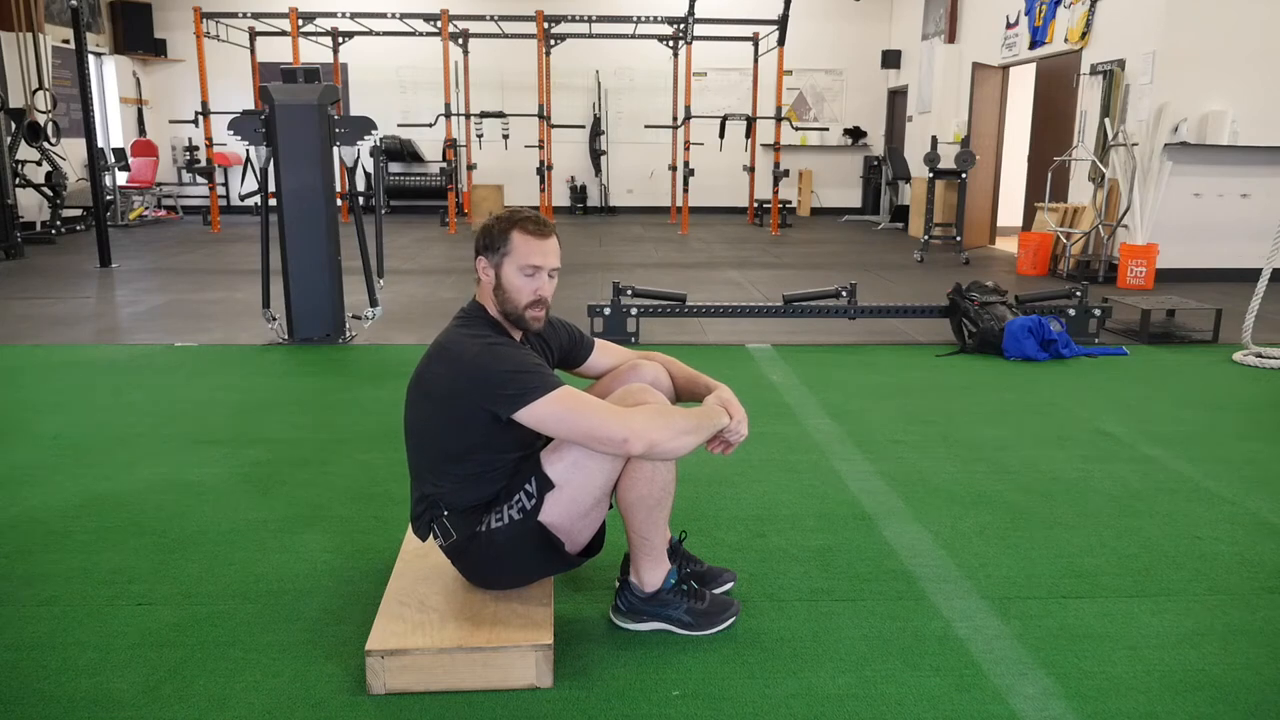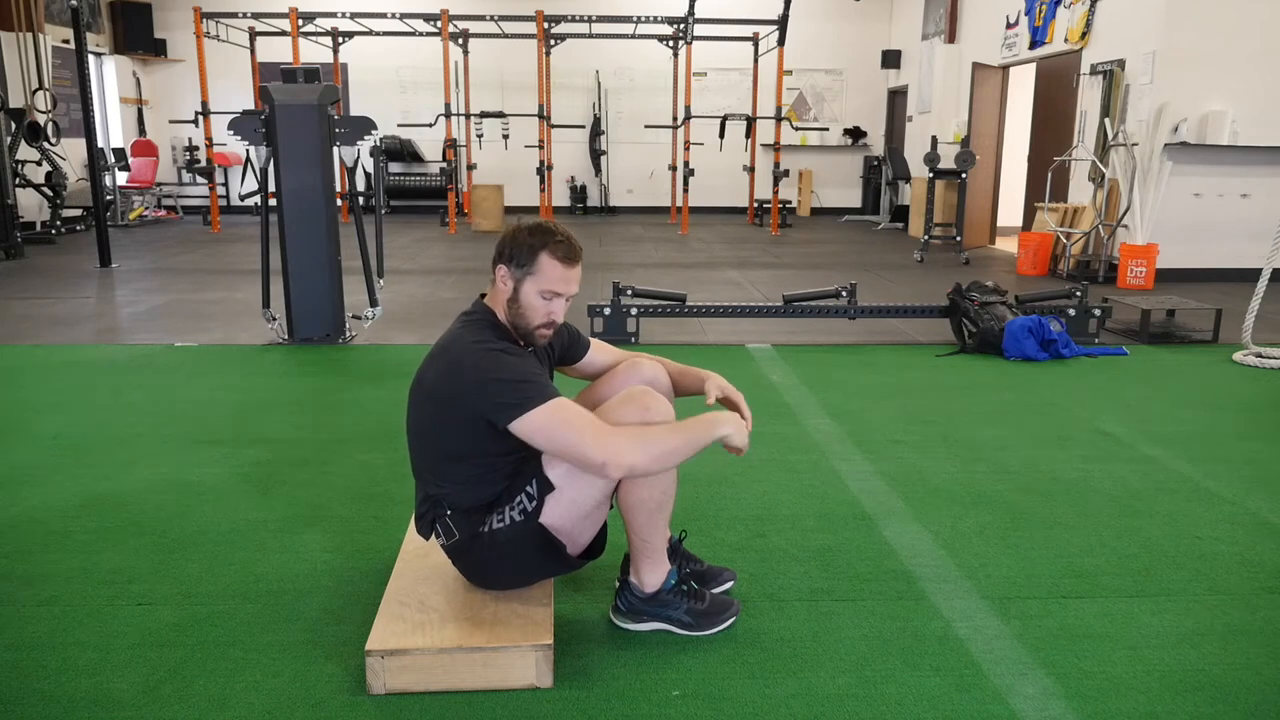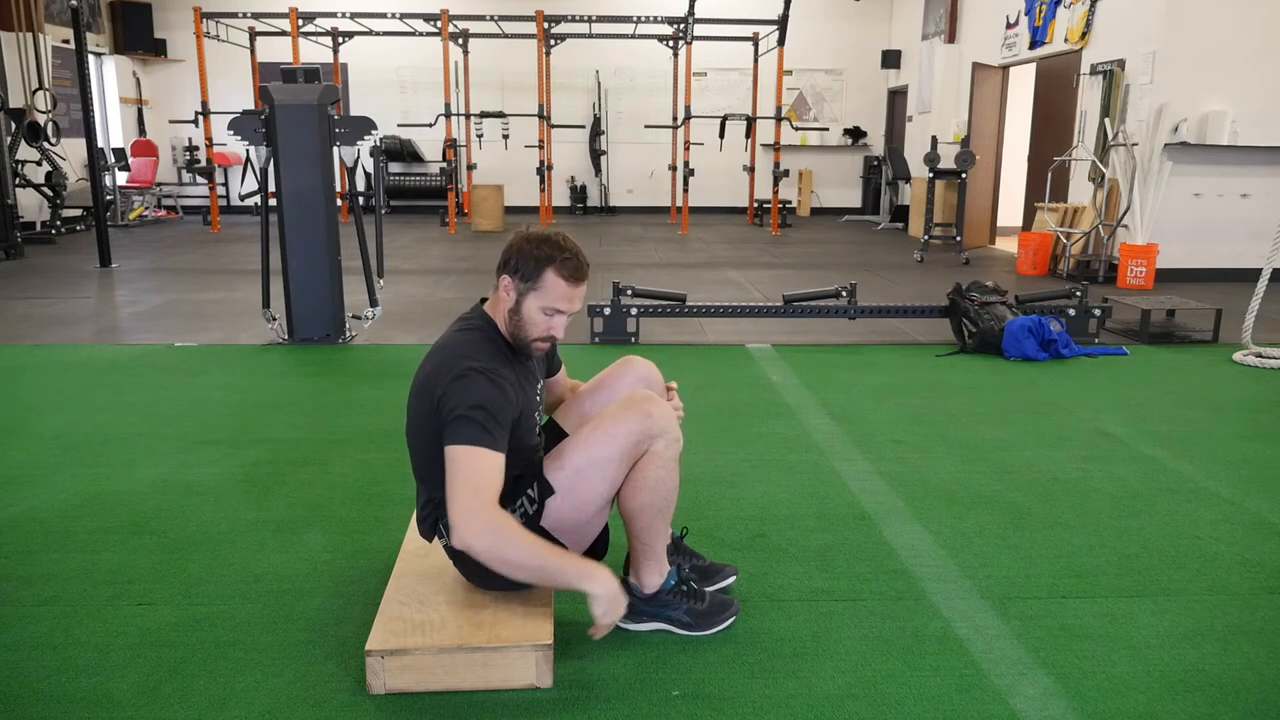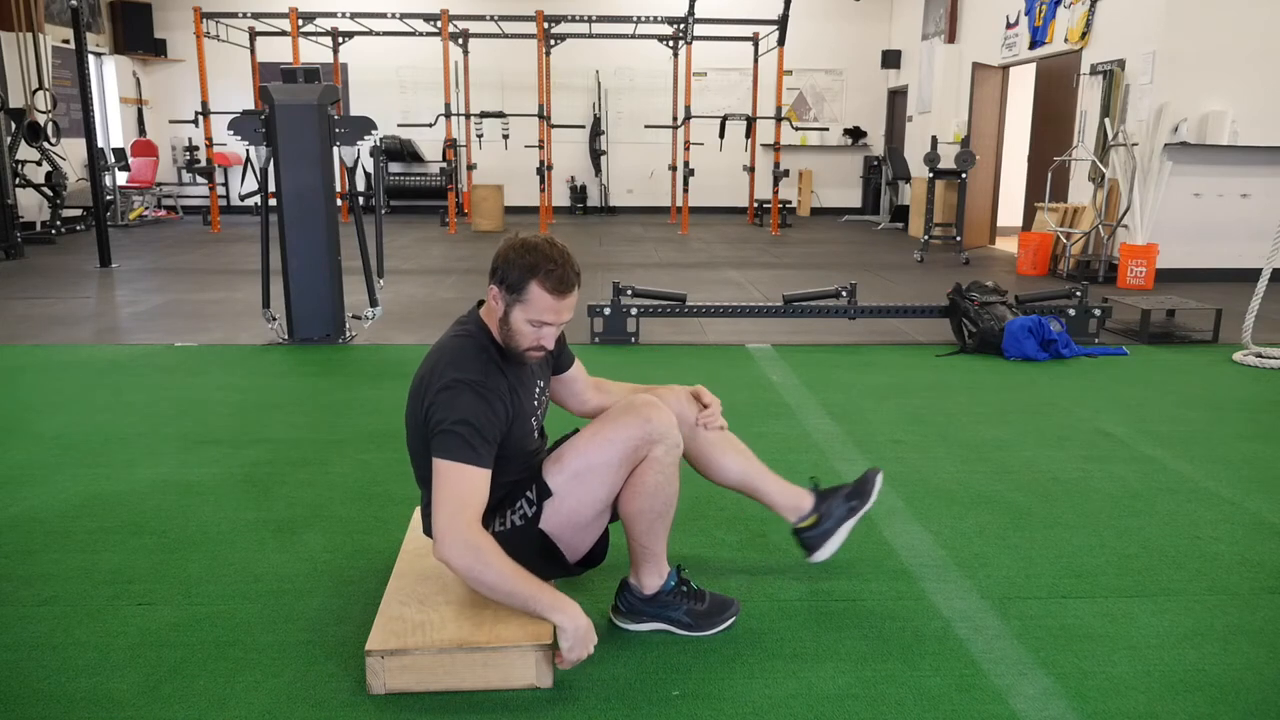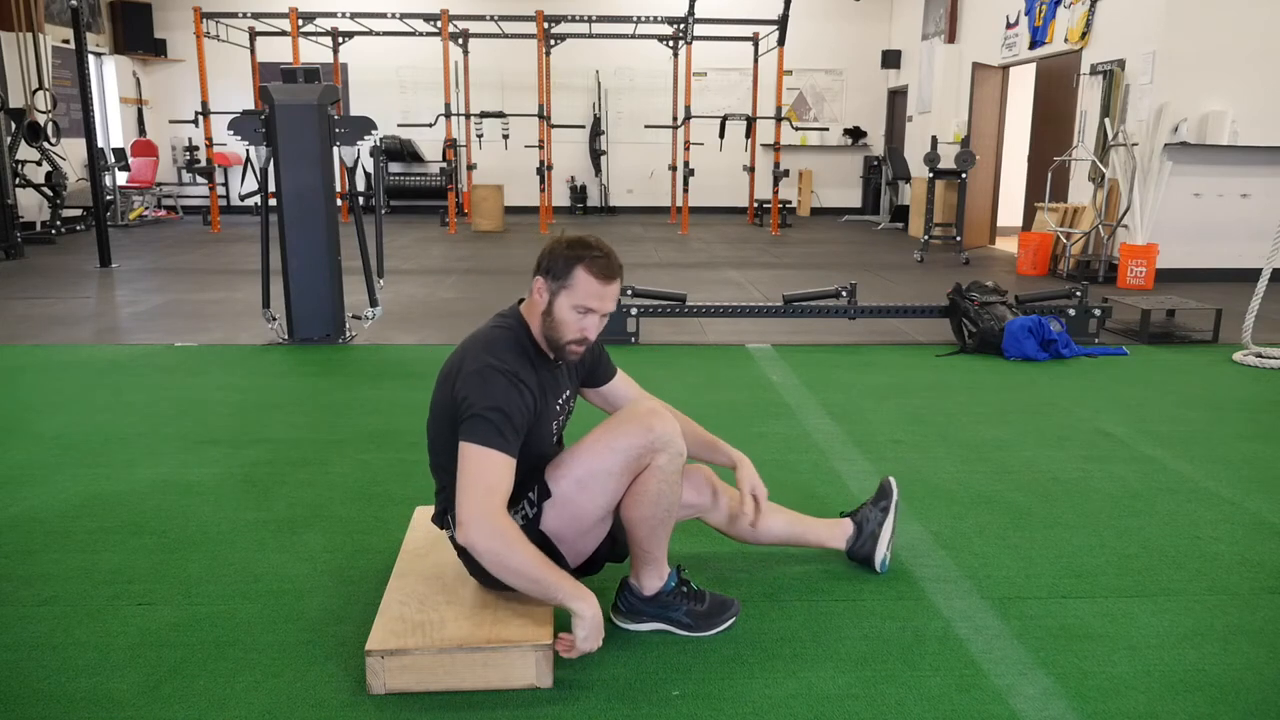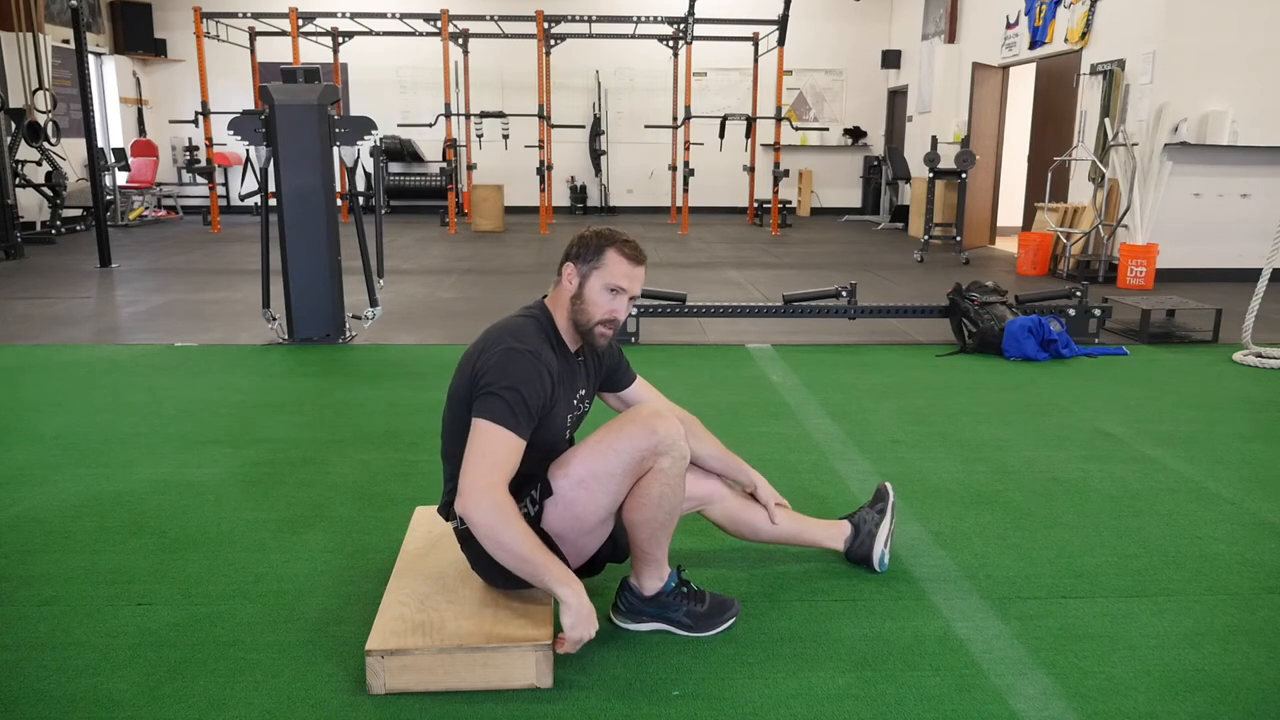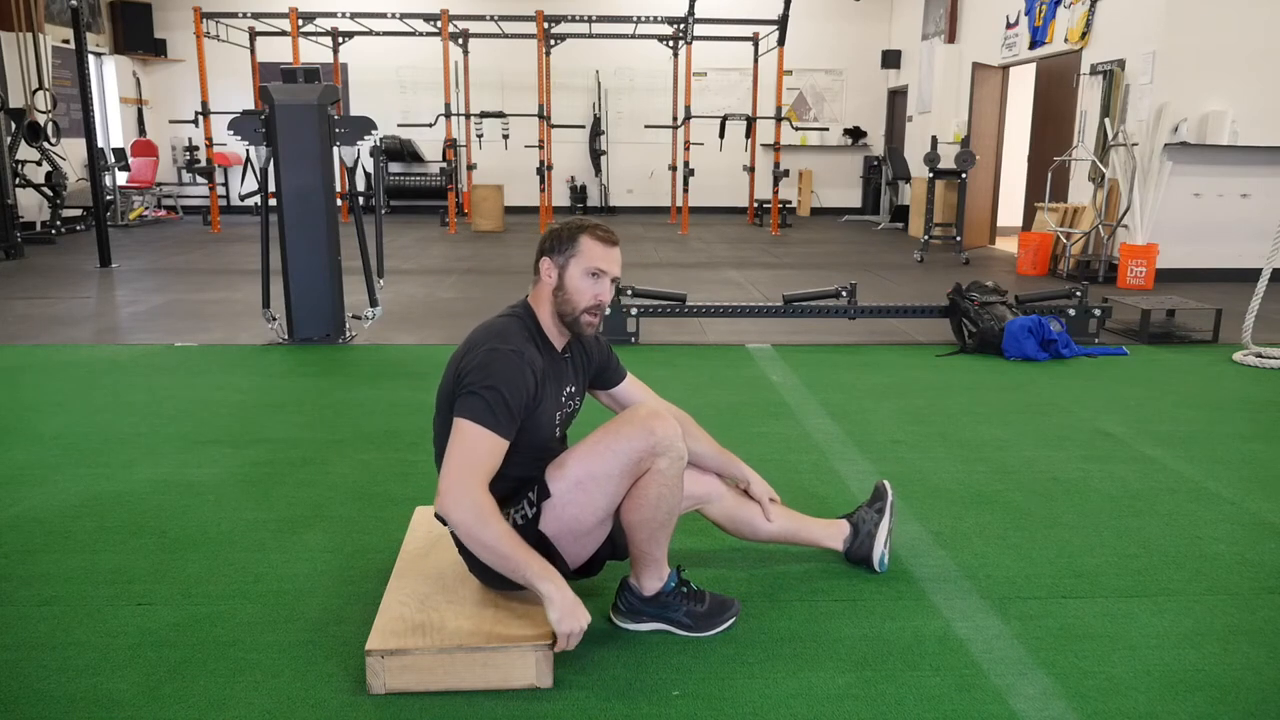
dt=0.4s
person 1, frame 1
left shoulder: (533, 324)
right shoulder: (479, 357)
left elbow: (641, 360)
right elbow: (629, 436)
left wrist: (714, 389)
right wrist: (717, 417)
right hip: (486, 538)
left knee: (647, 378)
right knee: (641, 418)
left ankle: (659, 553)
right ankle: (650, 591)
person 1, frame 2
left shoulder: (532, 324)
right shoulder: (483, 360)
left elbow: (623, 361)
right elbow: (613, 457)
left wrist: (700, 378)
right wrist: (716, 425)
right hip: (488, 539)
left knee: (644, 376)
right knee: (647, 413)
left ankle: (658, 552)
right ankle: (650, 592)
person 1, frame 3
left shoulder: (524, 328)
right shoulder: (475, 374)
left elbow: (560, 394)
right elbow: (474, 530)
left wrist: (650, 395)
right wrist: (593, 578)
right hip: (501, 541)
left knee: (636, 374)
right knee: (651, 419)
left ankle: (662, 551)
right ankle: (650, 592)
person 1, frame 4
left shoulder: (530, 331)
right shoulder: (465, 385)
left elbow: (587, 393)
right elbow: (455, 543)
left wrist: (683, 396)
right wrist: (563, 611)
left hip: (529, 489)
right hip: (509, 540)
left knee: (678, 407)
right knee: (650, 421)
left ankle: (808, 514)
right ankle: (649, 594)
person 1, frame 5
left shoulder: (569, 338)
right shoulder: (496, 373)
left elbow: (647, 402)
right elbow: (478, 528)
left wrist: (735, 459)
right wrist: (581, 602)
left hip: (540, 506)
right hip: (504, 548)
left knee: (702, 489)
right knee: (653, 430)
left ankle: (850, 534)
right ankle: (650, 594)
person 1, frame 6
left shoulder: (592, 344)
right shoulder: (520, 357)
left elbow: (675, 416)
right elbow: (476, 499)
left wrist: (751, 478)
right wrist: (569, 591)
left hip: (546, 510)
right hip: (507, 541)
left knee: (703, 486)
right knee: (655, 431)
left ankle: (849, 537)
right ankle: (649, 594)
person 1, frame 7
left shoulder: (579, 340)
right shoulder: (505, 359)
left elbow: (663, 410)
right elbow: (457, 498)
left wrist: (742, 472)
right wrist: (553, 589)
left hip: (545, 506)
right hip: (512, 539)
left knee: (704, 484)
right knee: (653, 432)
left ankle: (848, 537)
right ankle: (650, 594)
